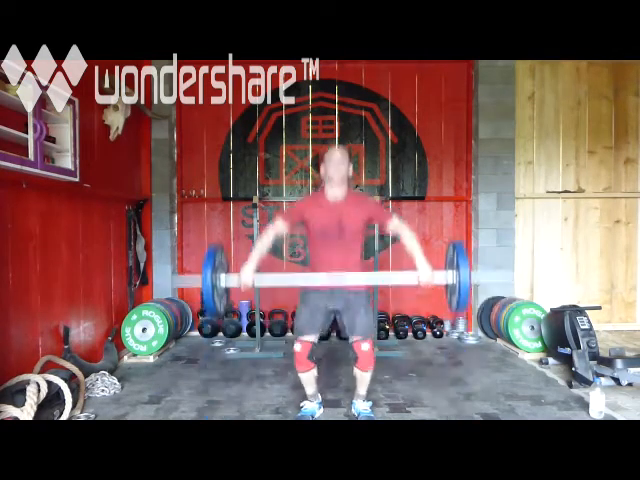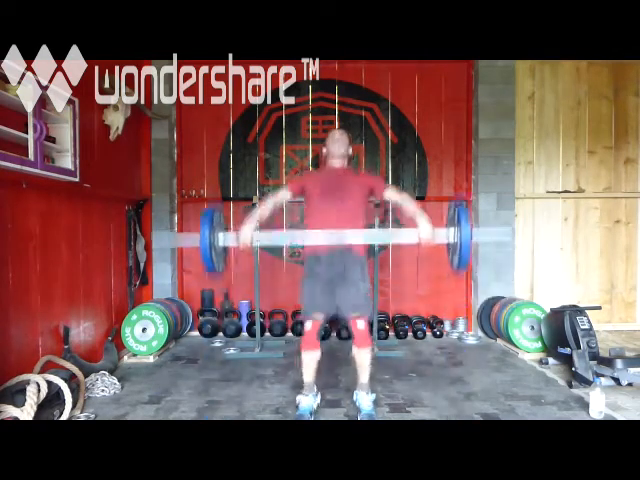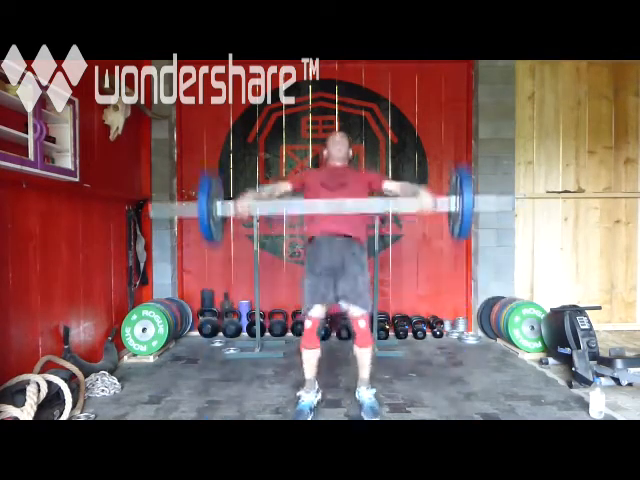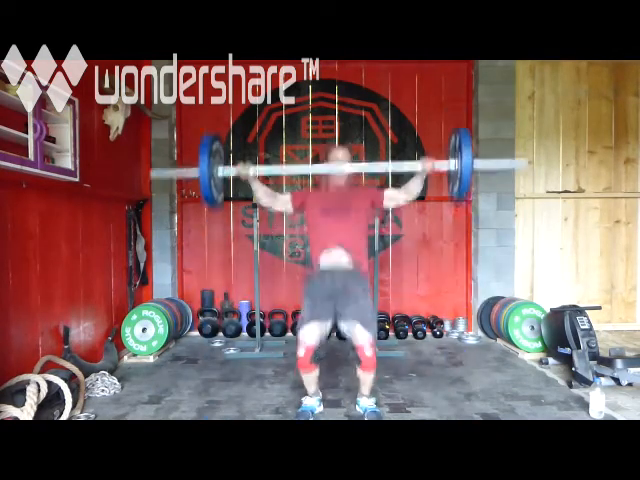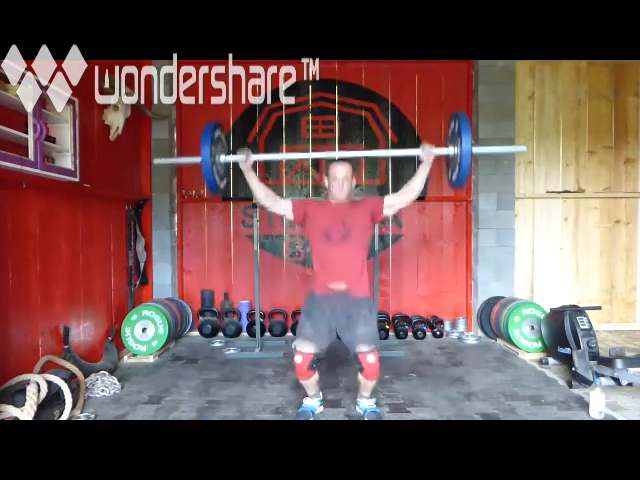
dt=0.1s
person 1, frame 1
left shoulder: (365, 204)
right shoulder: (307, 205)
left elbow: (400, 229)
right elbow: (274, 230)
left wrist: (422, 264)
right wrist: (250, 265)
left hip: (353, 287)
right hip: (316, 287)
left knee: (364, 349)
right knee: (302, 348)
left ankle: (361, 403)
right ankle: (312, 402)
person 1, frame 2
left shoulder: (363, 179)
right shoulder: (310, 178)
left elbow: (397, 197)
right elbow: (276, 198)
left wrist: (421, 218)
right wrist: (251, 222)
left hip: (352, 258)
right hip: (318, 259)
left knee: (360, 326)
right knee: (311, 327)
left ankle: (363, 395)
right ankle: (308, 395)
person 1, frame 3
left shoulder: (364, 176)
right shoulder: (310, 176)
left elbow: (396, 187)
right elbow: (278, 188)
left wrist: (421, 192)
right wrist: (251, 196)
left hip: (351, 250)
right hip: (319, 250)
left knee: (360, 321)
right knee: (312, 321)
left ankle: (365, 391)
right ankle: (310, 392)
person 1, frame 4
left shoulder: (365, 195)
right shoulder: (312, 197)
left elbow: (404, 195)
right elbow: (273, 201)
left wrist: (422, 173)
right wrist: (250, 178)
left hip: (353, 277)
right hip: (321, 277)
left knee: (366, 349)
right knee: (306, 348)
left ankle: (365, 400)
right ankle: (312, 398)
person 1, frame 5
left shoulder: (366, 210)
right shoulder: (311, 210)
left elbow: (406, 196)
right elbow: (271, 201)
left wrist: (426, 163)
right wrist: (247, 169)
left hip: (357, 300)
right hip: (321, 299)
left knee: (370, 364)
right knee: (302, 361)
left ankle: (365, 400)
right ankle: (313, 399)
